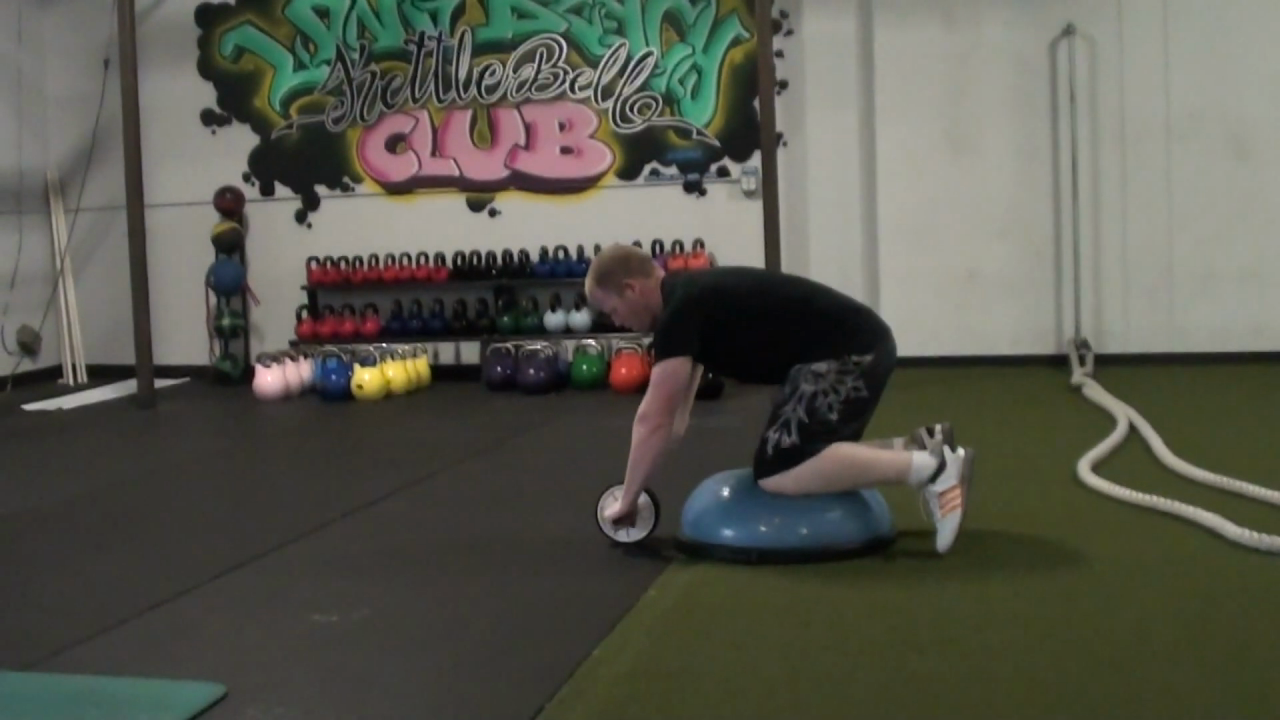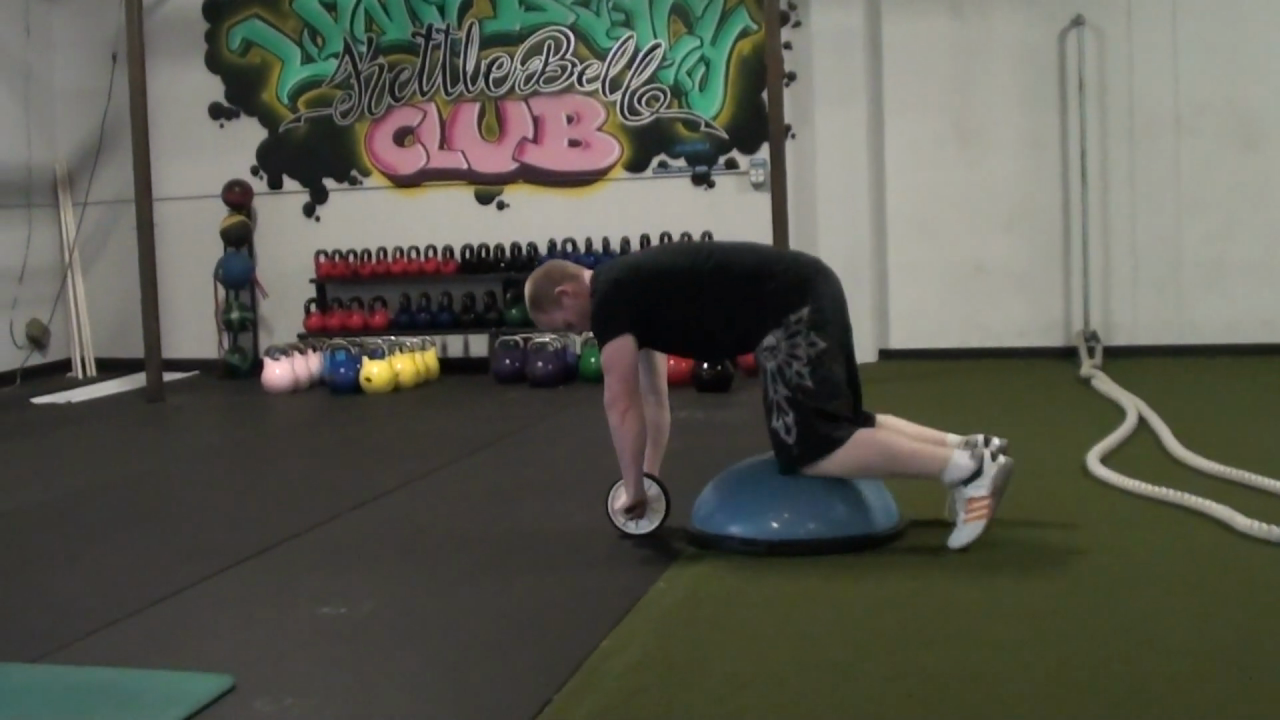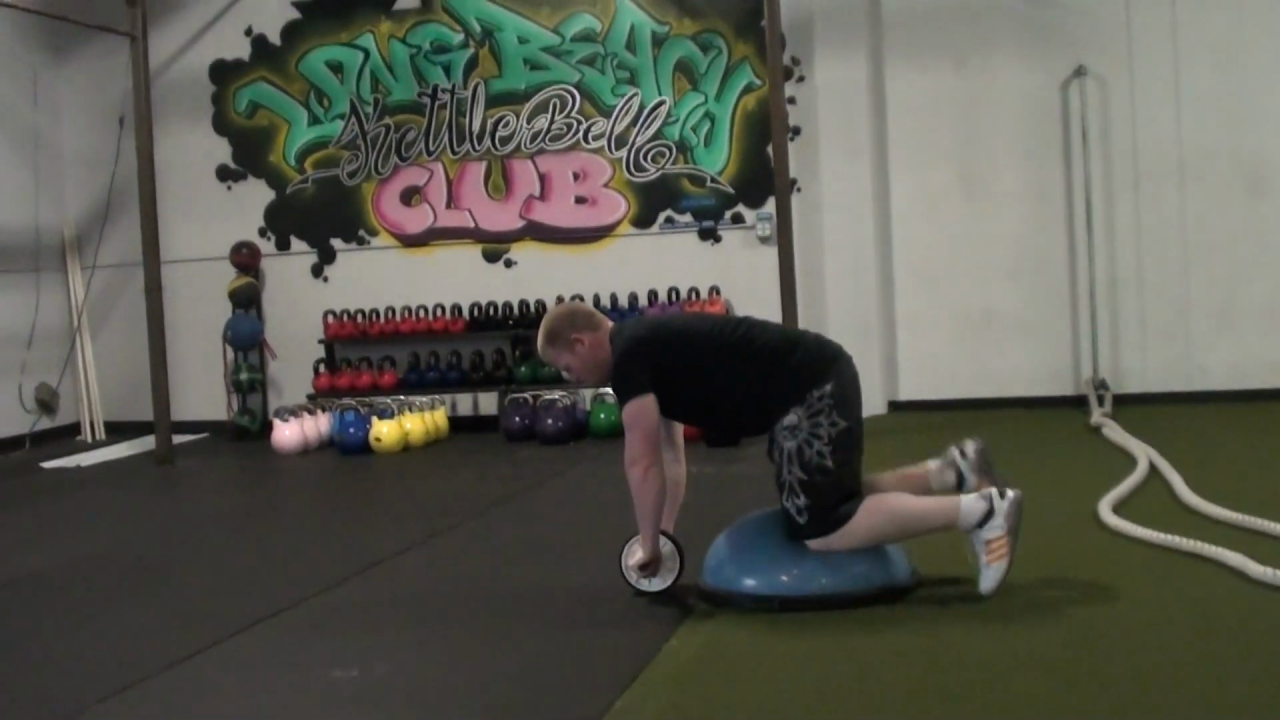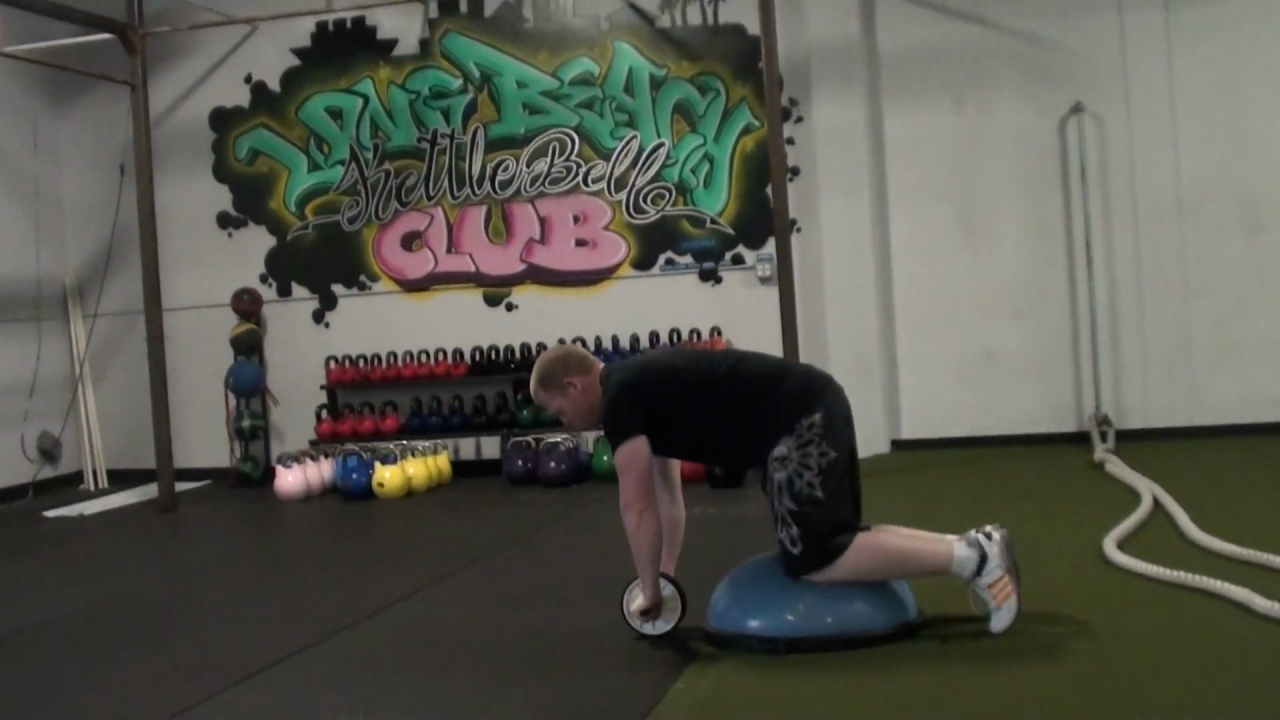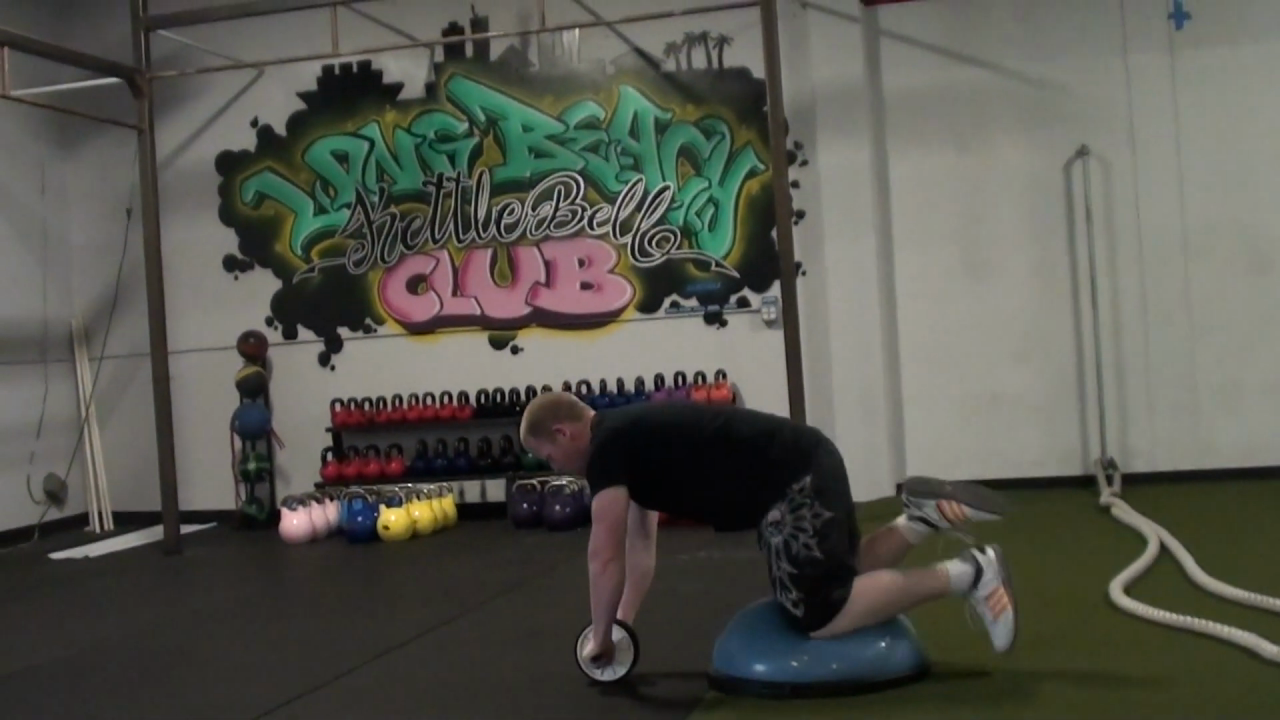
dt=1s
person 1, frame 1
left shoulder: (680, 309)
right shoulder: (687, 300)
left elbow: (654, 420)
right elbow: (675, 414)
left wrist: (627, 501)
right wrist: (638, 489)
left hip: (848, 353)
right hip: (859, 347)
left knee: (777, 471)
right knee: (809, 458)
left ankle: (929, 467)
right ankle: (919, 448)
person 1, frame 2
left shoulder: (609, 298)
right shoulder: (631, 289)
left elbow: (621, 404)
right elbow: (651, 394)
left wrist: (633, 489)
right wrist: (651, 474)
left hip: (792, 306)
right hip: (808, 293)
left knee: (809, 447)
right knee: (843, 425)
left ankle: (967, 469)
right ankle: (971, 448)
person 1, frame 3
left shoulder: (629, 354)
right shoulder: (648, 345)
left elbow: (642, 462)
right elbow: (669, 451)
left wrist: (649, 547)
right wrist: (665, 534)
left hip: (810, 390)
right hip: (819, 379)
left knee: (821, 528)
right knee: (832, 504)
left ankle: (977, 509)
right ankle: (950, 470)
person 1, frame 4
left shoulder: (620, 397)
right shoulder: (642, 388)
left elbow: (637, 506)
right elbow: (665, 492)
left wrist: (650, 591)
right wrist: (666, 576)
left hip: (800, 420)
right hip: (813, 409)
left knee: (814, 557)
right knee: (834, 540)
left ankle: (969, 559)
right ankle: (971, 546)
person 1, frame 5
left shoulder: (607, 447)
right shoulder: (630, 437)
left elbow: (605, 556)
right elbow: (642, 542)
left wrist: (601, 636)
right wrist: (624, 621)
left hip: (792, 480)
right hip: (803, 467)
left knee: (820, 613)
right knee: (833, 581)
left ankle: (967, 574)
right ankle: (924, 515)
